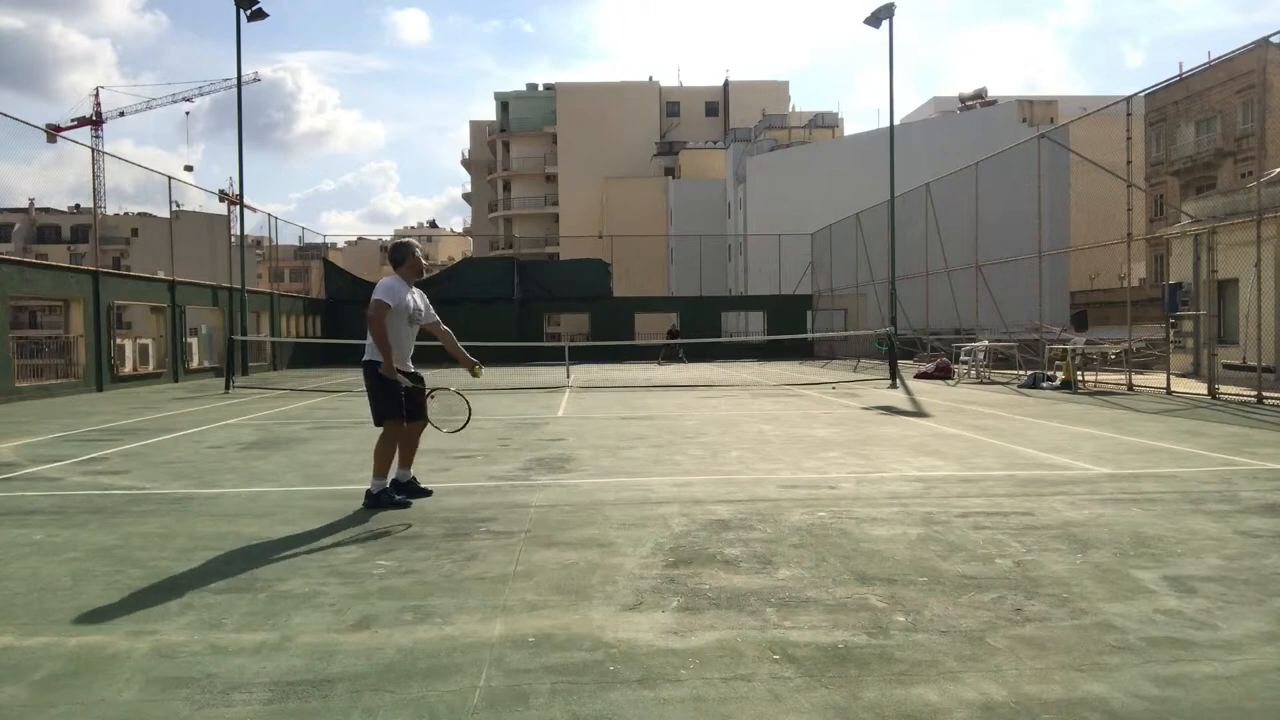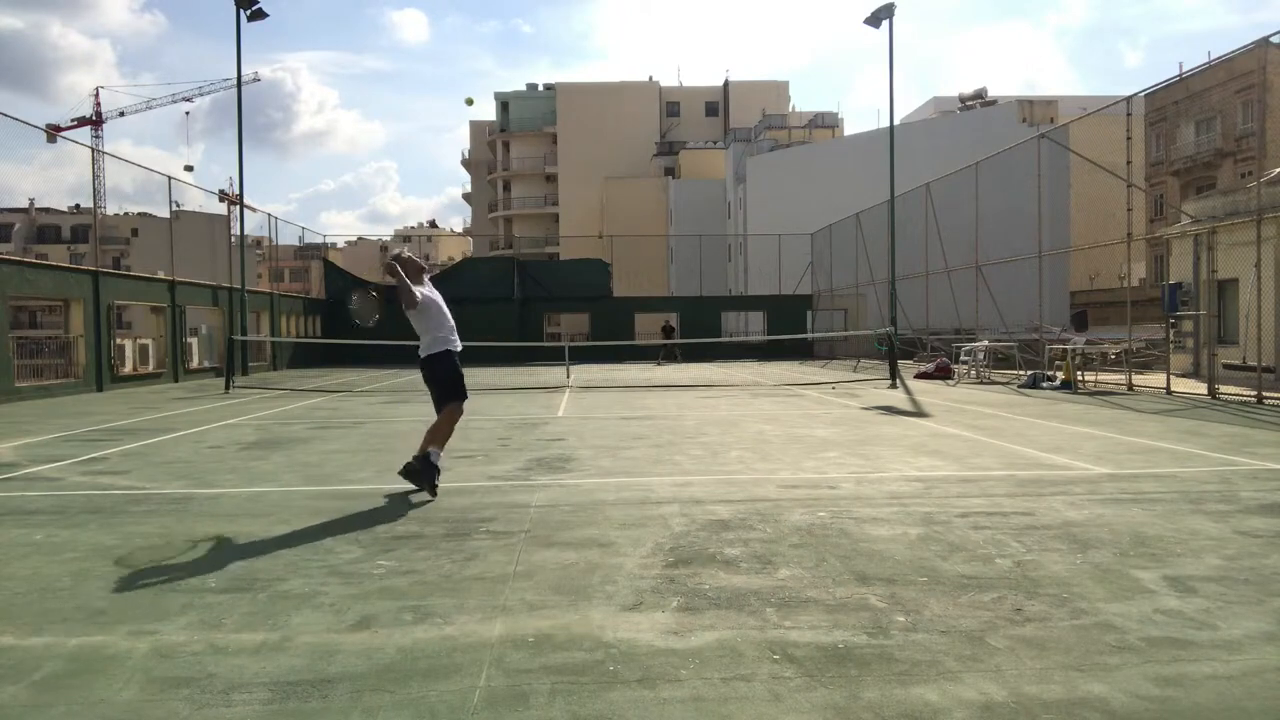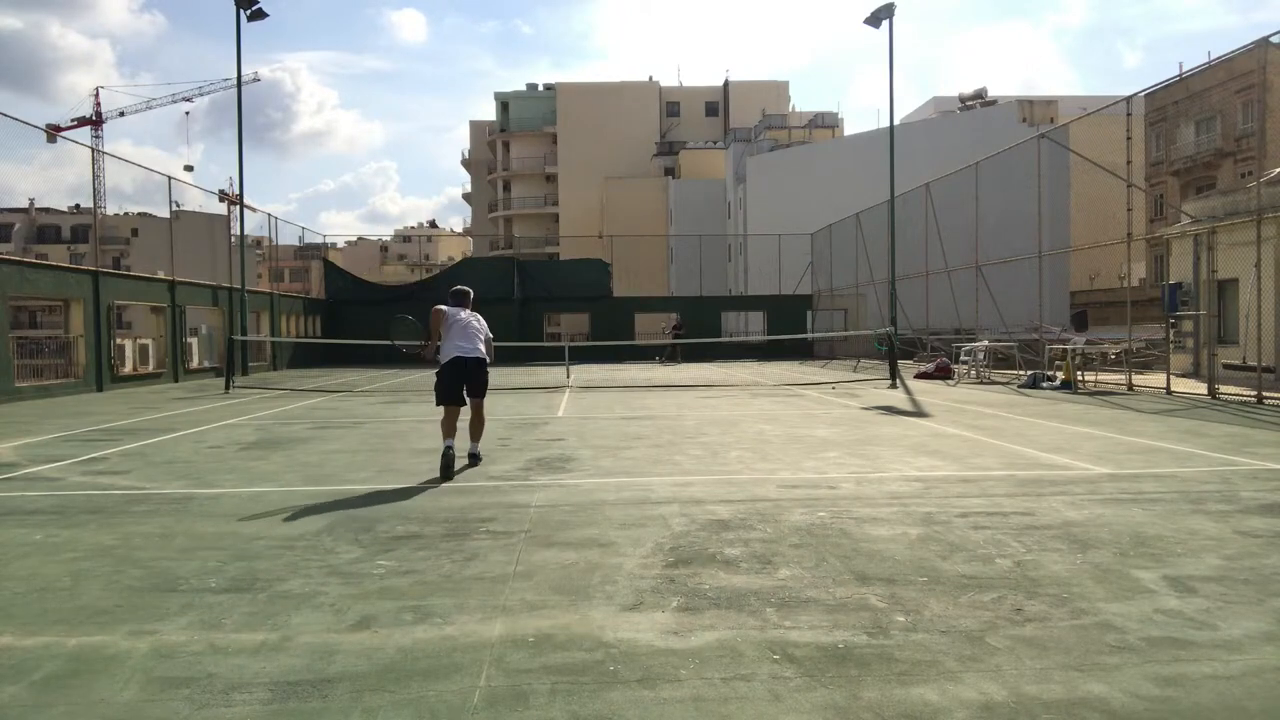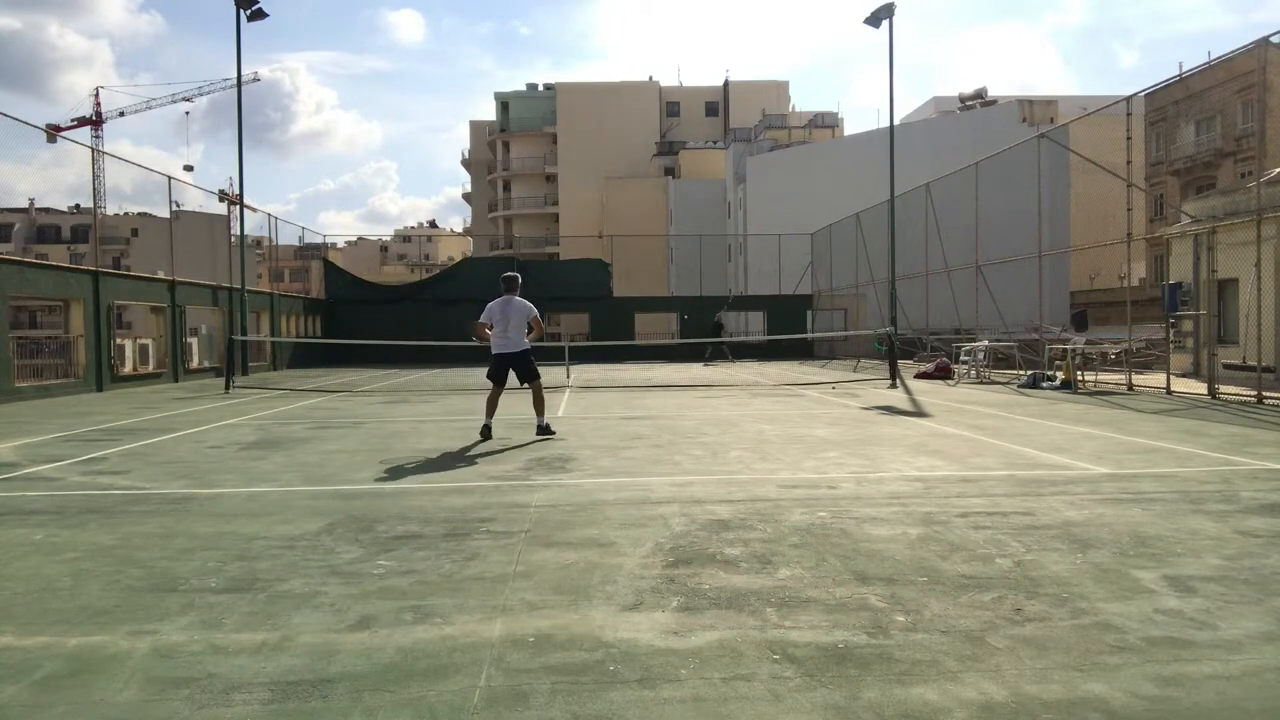
dt=0.7s
person 1, frame 1
left shoulder: (419, 297)
right shoulder: (390, 286)
left elbow: (440, 330)
right elbow: (374, 318)
left wrist: (464, 357)
right wrist: (386, 359)
left hip: (404, 369)
right hip: (382, 368)
left knee: (417, 422)
right knee: (395, 426)
left ankle: (402, 480)
right ankle: (377, 490)
person 1, frame 2
left shoulder: (422, 283)
right shoulder: (414, 293)
right elbow: (411, 301)
right wrist: (397, 271)
left hip: (445, 354)
right hip: (439, 356)
left knee: (450, 412)
right knee: (452, 409)
left ankle: (422, 466)
right ankle: (428, 463)
person 1, frame 3
left shoulder: (445, 312)
right shoulder: (479, 319)
left elbow: (436, 312)
right elbow: (490, 352)
left wrist: (433, 343)
left hip: (452, 362)
right hip: (478, 362)
left knee: (450, 413)
right knee: (477, 407)
left ankle: (449, 448)
right ankle: (474, 452)
person 1, frame 4
left shoulder: (492, 306)
right shoulder: (526, 305)
left elbow: (480, 331)
right elbow: (540, 330)
left hip: (499, 353)
right hip: (520, 351)
left knee: (496, 390)
right knee: (537, 387)
left ankle: (487, 425)
right ankle: (541, 425)
